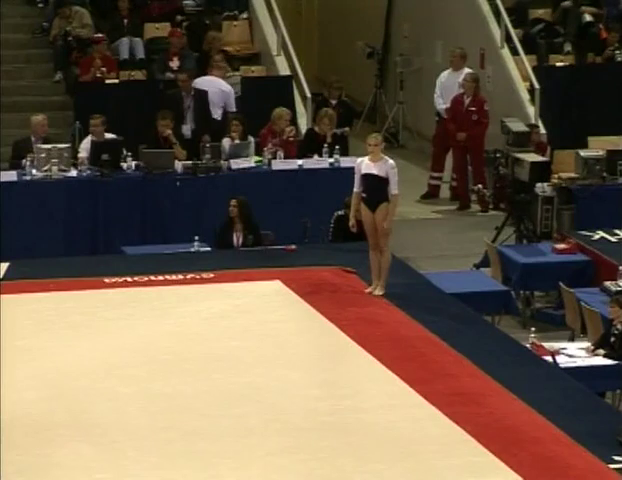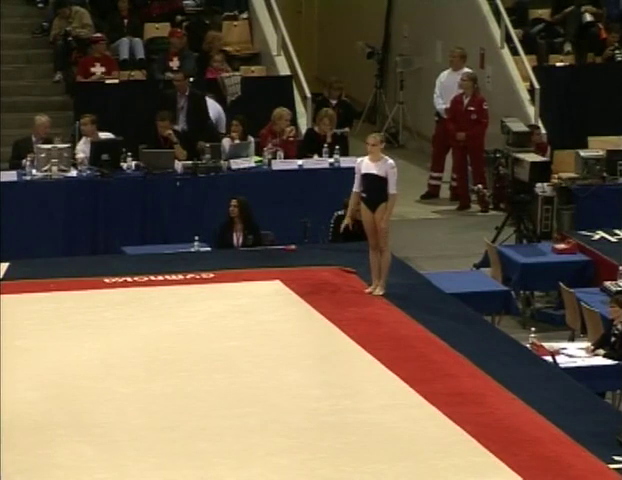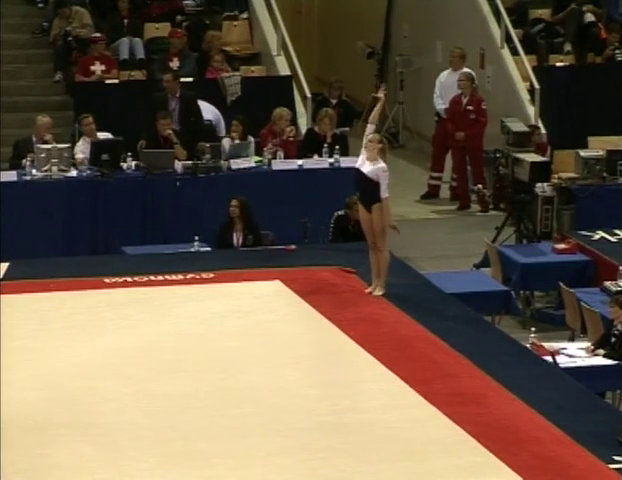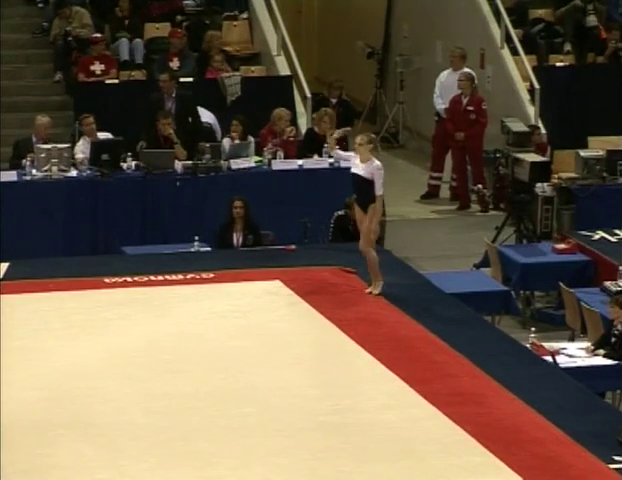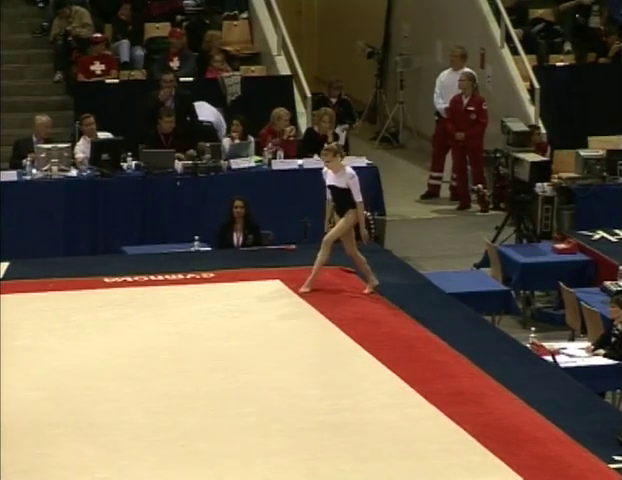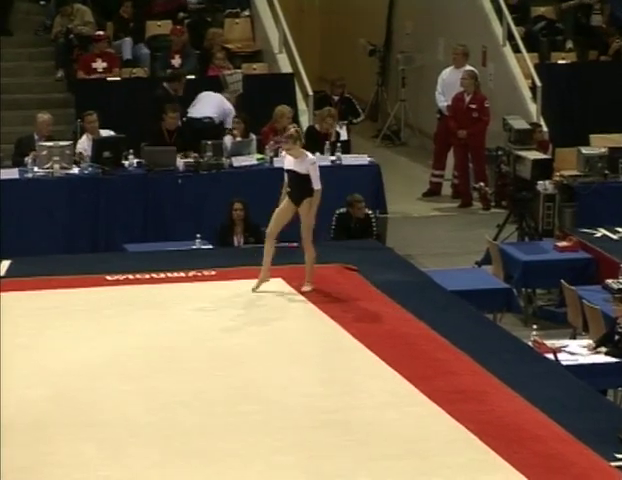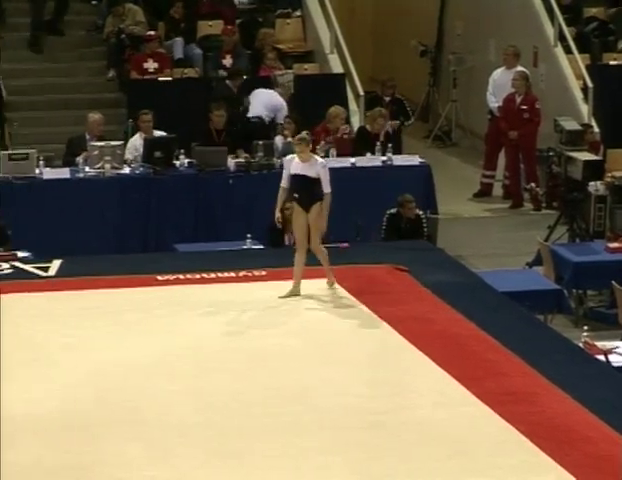
dt=0.5s
person 1, frame 1
left shoulder: (389, 164)
right shoulder: (360, 163)
left elbow: (394, 193)
right elbow: (357, 190)
left wrist: (390, 219)
right wrist: (352, 215)
left hip: (381, 205)
right hip: (366, 205)
left knee: (383, 246)
right knee: (372, 246)
left ankle: (382, 284)
right ankle: (374, 282)
person 1, frame 2
left shoulder: (388, 164)
right shoulder: (361, 163)
left elbow: (392, 193)
right elbow: (356, 190)
left wrist: (386, 219)
right wrist: (348, 216)
left hip: (381, 205)
right hip: (366, 205)
left knee: (382, 246)
right knee: (372, 245)
left ankle: (382, 284)
right ankle: (374, 282)
person 1, frame 3
left shoulder: (381, 168)
right shoulder: (363, 155)
left elbow: (384, 195)
right elbow: (371, 124)
left wrist: (389, 219)
right wrist: (380, 102)
left hip: (376, 206)
right hip: (363, 204)
left knee: (380, 246)
right knee: (371, 245)
left ankle: (381, 284)
right ankle: (374, 282)
person 1, frame 4
left shoulder: (376, 166)
right shoulder: (354, 158)
left elbow: (379, 194)
right elbow: (333, 151)
left wrist: (376, 222)
right wrist: (334, 138)
left hip: (372, 206)
right hip: (359, 205)
left knee: (365, 246)
right knee: (365, 246)
left ankle: (378, 280)
right ankle: (374, 282)
person 1, frame 5
left shoulder: (349, 174)
right shoulder: (326, 172)
left elbow: (358, 201)
left wrist: (363, 227)
right wrist: (327, 223)
left hip: (350, 213)
right hip: (338, 213)
left knee: (327, 241)
right knee: (351, 251)
left ankle: (310, 282)
right ankle: (371, 280)
person 1, frame 6
left shoulder: (310, 160)
right shoulder: (286, 157)
left elbow: (317, 189)
left wrist: (312, 215)
right wrist: (280, 202)
left hip: (306, 200)
right hip: (290, 198)
left knee: (306, 241)
right knee: (270, 233)
left ankle: (309, 281)
right ankle: (264, 274)
person 1, frame 7
left shoulder: (320, 164)
right shoulder: (289, 161)
left elbow: (327, 192)
right elbow: (284, 186)
left wrist: (324, 217)
right wrist: (278, 209)
left hip: (315, 205)
right hip: (298, 205)
left knee: (315, 245)
right knee: (300, 245)
left ankle: (328, 273)
right ankle: (296, 286)
person 2, frame 1
right shoulder: (444, 75)
right elbow: (437, 95)
right wrist: (444, 108)
right hip: (443, 117)
right knee: (438, 152)
left ankle: (456, 189)
right ankle: (433, 188)
person 2, frame 2
right shoulder: (444, 75)
right elbow: (437, 95)
right wrist: (443, 109)
right hip: (443, 117)
right knee: (437, 152)
left ankle: (456, 189)
right ankle: (433, 188)
person 2, frame 3
right shoulder: (443, 75)
right elbow: (436, 95)
right wrist: (443, 109)
right hip: (442, 117)
right knee: (437, 153)
right ankle: (433, 188)
person 2, frame 4
left shoulder: (469, 75)
right shoulder: (443, 75)
right elbow: (436, 95)
right wrist: (443, 109)
right hip: (442, 117)
right knee: (437, 153)
right ankle: (433, 188)
person 2, frame 5
right shoulder: (444, 75)
right elbow: (437, 94)
right wrist: (443, 108)
right hip: (443, 117)
right knee: (437, 152)
right ankle: (433, 188)
person 2, frame 6
right shoulder: (446, 72)
right elbow: (439, 92)
right wrist: (445, 106)
right hip: (445, 114)
right knee: (439, 150)
left ankle: (458, 187)
right ankle: (435, 186)
person 2, frame 7
left shoulder: (522, 73)
right shoulder: (497, 73)
right elbow: (489, 93)
right wrist: (497, 107)
right hip: (496, 115)
right knee: (490, 151)
left ankle: (509, 187)
right ankle: (486, 186)
person 3, frame 1
left shoulder: (481, 101)
right shoulder: (456, 100)
left elbow: (484, 124)
right elbow: (450, 120)
left wrist: (468, 135)
right wrist: (455, 133)
left hip: (475, 142)
right hip: (457, 141)
left knee: (478, 170)
right knee: (460, 171)
left ankle: (483, 202)
right ankle: (464, 201)
person 3, frame 2
left shoulder: (480, 101)
right shoulder: (456, 100)
left elbow: (483, 123)
right elbow: (450, 120)
left wrist: (467, 134)
right wrist: (455, 133)
left hip: (475, 142)
right hip: (457, 141)
left knee: (478, 170)
right knee: (460, 170)
left ankle: (483, 202)
right ankle: (464, 201)
person 3, frame 3
left shoulder: (478, 101)
right shoulder: (454, 100)
left elbow: (482, 123)
right elbow: (449, 120)
left wrist: (466, 134)
right wrist: (454, 133)
left hip: (473, 142)
right hip: (456, 141)
left knee: (477, 170)
right knee: (459, 171)
left ankle: (483, 202)
right ankle: (464, 201)
person 3, frame 4
left shoulder: (478, 101)
right shoulder: (454, 100)
left elbow: (482, 123)
right elbow: (449, 120)
left wrist: (466, 134)
right wrist: (454, 133)
left hip: (473, 142)
right hip: (456, 142)
left knee: (477, 170)
right knee: (459, 170)
left ankle: (483, 202)
right ankle: (464, 201)
person 3, frame 5
left shoulder: (479, 101)
right shoulder: (455, 100)
left elbow: (483, 123)
right elbow: (449, 120)
left wrist: (466, 134)
right wrist: (454, 133)
left hip: (474, 142)
right hip: (456, 141)
left knee: (477, 170)
right knee: (459, 170)
left ankle: (483, 201)
right ankle: (464, 200)
person 3, frame 6
left shoulder: (481, 99)
right shoulder: (457, 98)
left elbow: (485, 121)
right elbow: (451, 118)
left wrist: (468, 132)
right wrist: (456, 131)
left hip: (476, 139)
right hip: (458, 139)
left knee: (479, 168)
right knee: (461, 168)
left ankle: (485, 199)
right ankle: (466, 198)
person 3, frame 7
left shoulder: (532, 100)
right shoulder: (508, 99)
left elbow: (535, 122)
right elbow: (502, 118)
left wrist: (519, 133)
right wrist: (507, 132)
left hip: (527, 140)
right hip: (510, 140)
left knee: (530, 168)
right knee: (512, 169)
left ankle: (536, 200)
right ankle: (517, 199)
